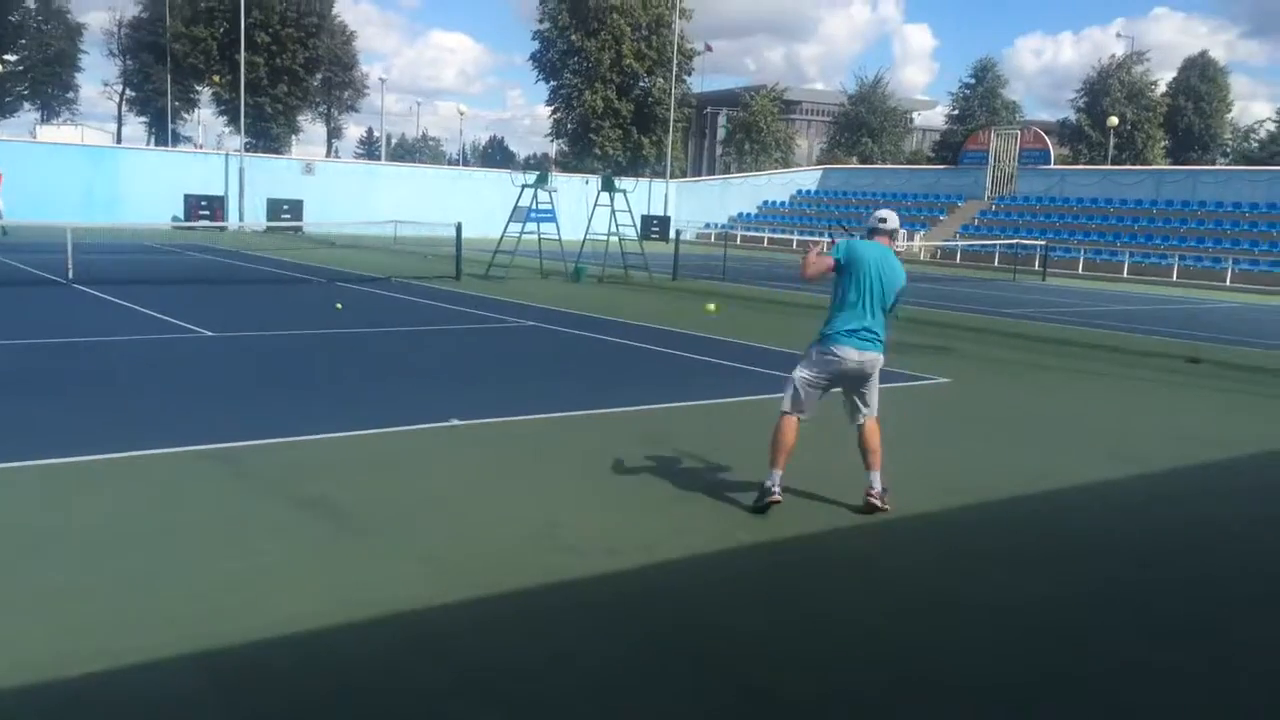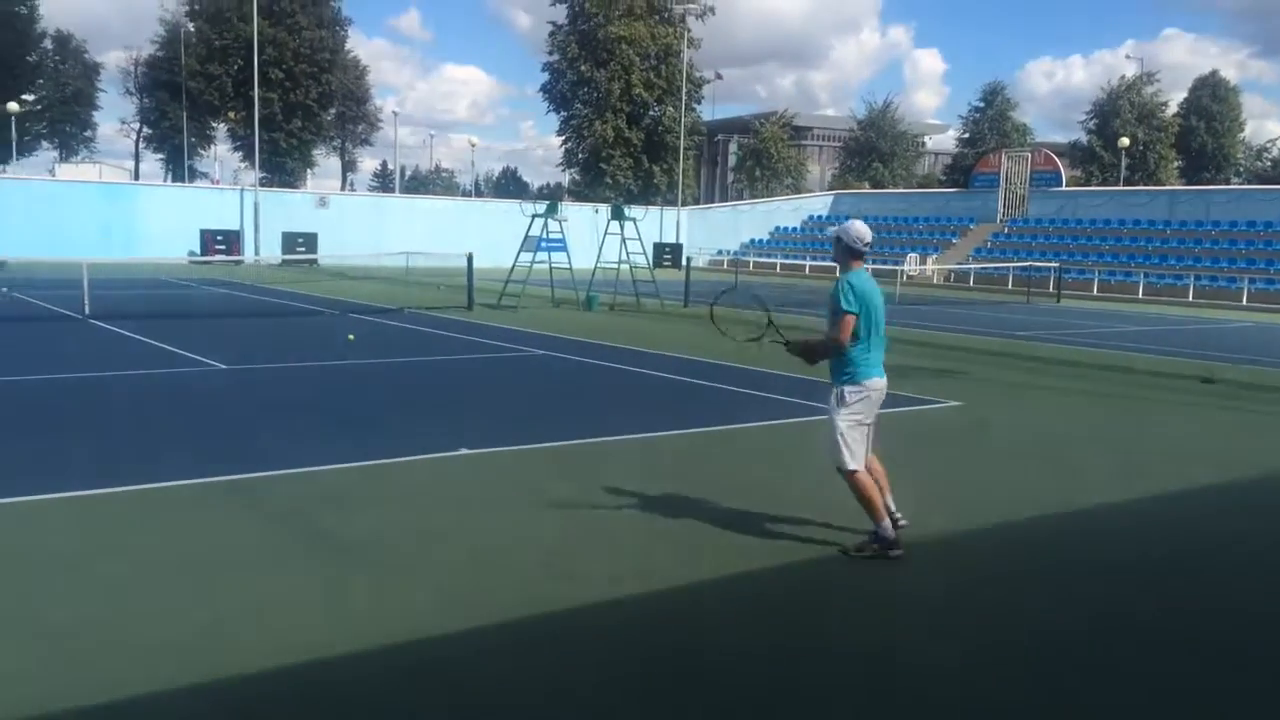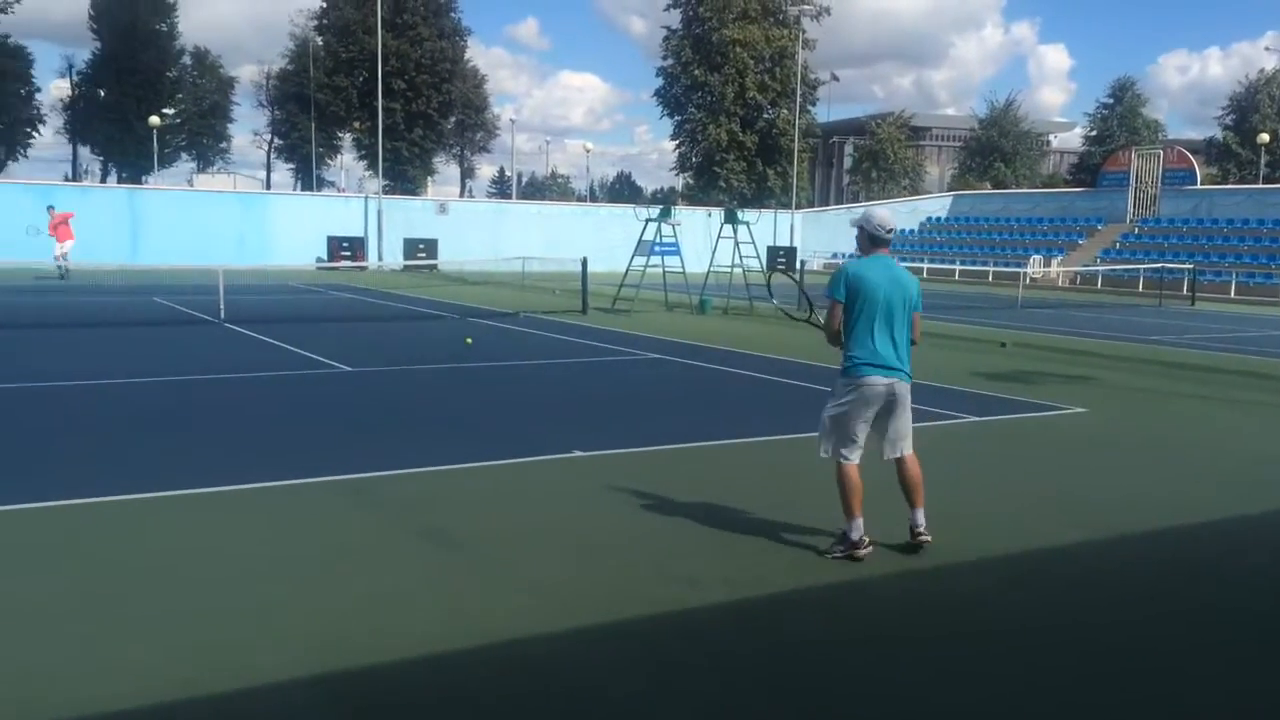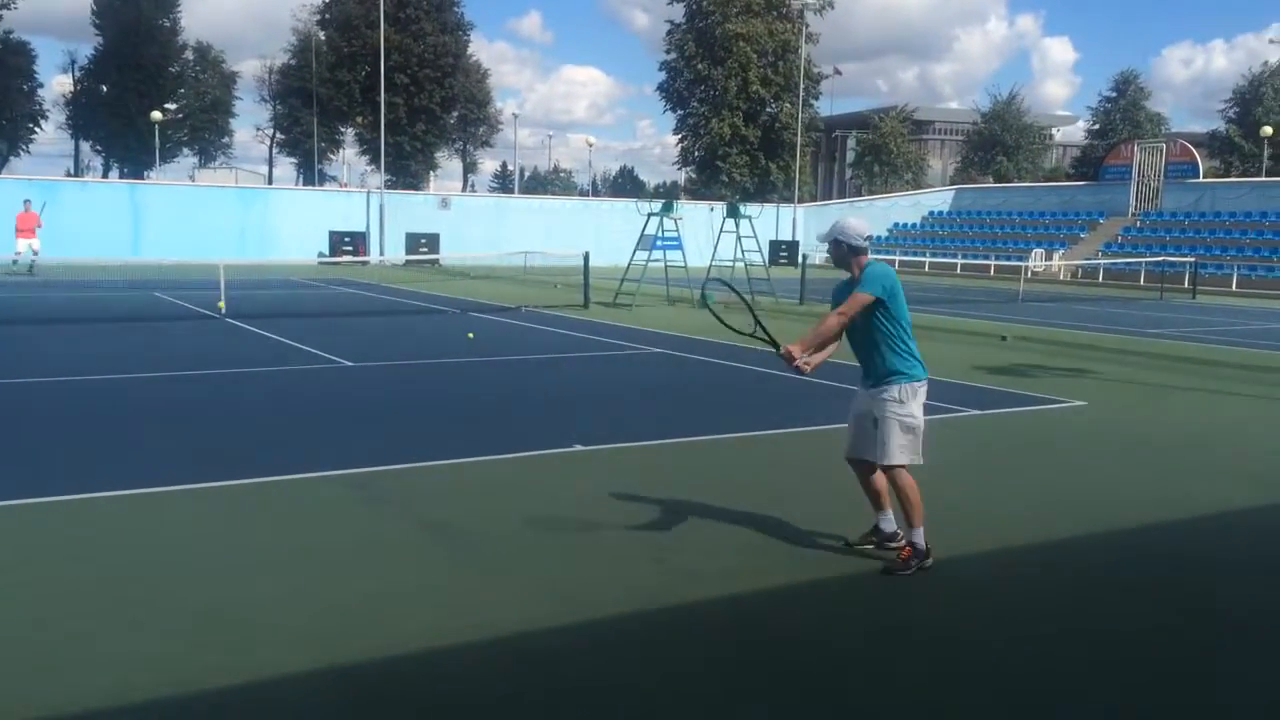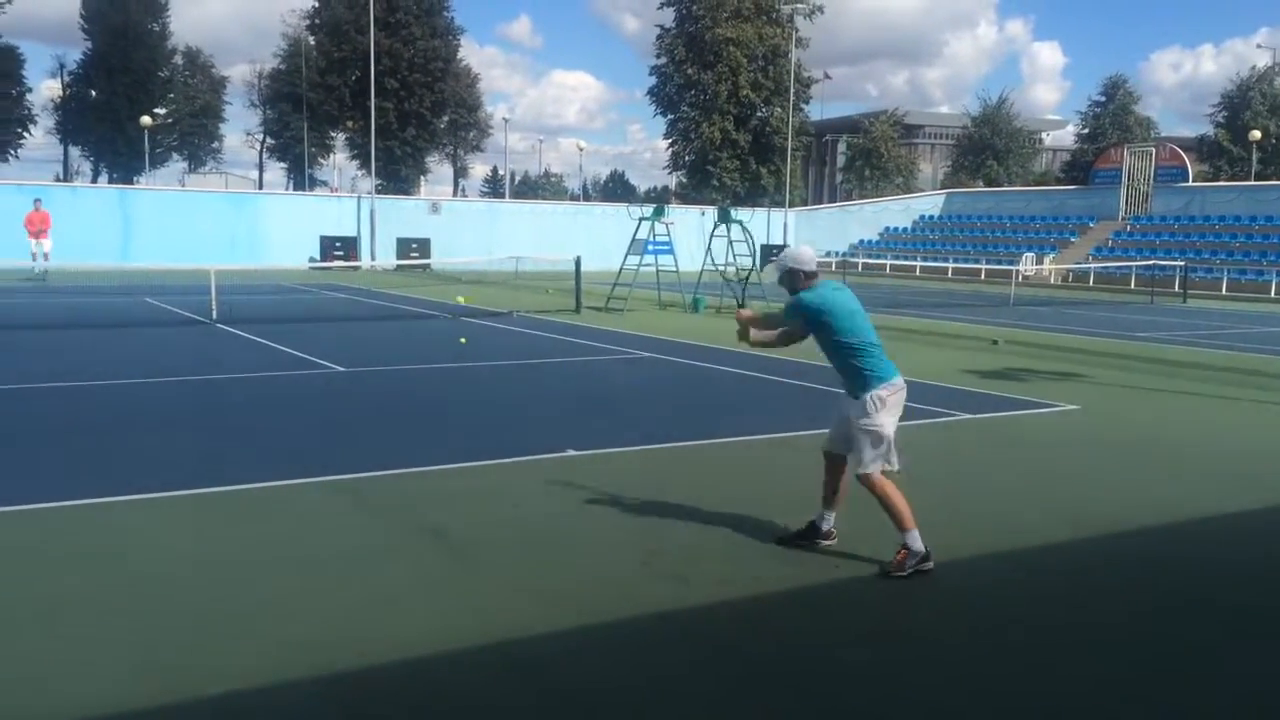
dt=0.7s
person 1, frame 1
left shoulder: (851, 246)
right shoulder: (899, 272)
left elbow: (810, 273)
left wrist: (809, 257)
left hip: (832, 348)
right hip: (871, 355)
left knee: (790, 413)
right knee: (867, 420)
left ankle: (772, 486)
right ankle: (875, 490)
person 1, frame 2
left shoulder: (848, 283)
right shoulder: (868, 282)
left elbow: (841, 339)
left wrist: (808, 346)
right wrist: (818, 350)
left hip: (854, 385)
right hip: (873, 379)
left knee: (848, 466)
right knee: (862, 455)
left ankle: (886, 537)
right ankle: (891, 514)
person 1, frame 3
left shoulder: (848, 271)
right shoulder: (909, 279)
left elbow: (834, 327)
right elbow: (914, 337)
left wrist: (838, 340)
left hip: (861, 376)
right hip: (899, 377)
left knee: (846, 456)
right knee: (903, 452)
left ankle: (856, 536)
right ankle: (918, 525)
person 1, frame 4
left shoulder: (879, 273)
right shoulder: (844, 288)
left elbow: (841, 317)
right elbow: (835, 332)
left wrist: (799, 347)
right wrist: (811, 358)
left hip: (901, 384)
right hip: (873, 384)
left knee: (893, 465)
right knee: (858, 458)
left ankle: (919, 547)
right ankle: (887, 528)
person 1, frame 5
left shoulder: (809, 300)
right shoulder: (832, 290)
left elbow: (772, 322)
right elbow: (793, 334)
left wrist: (747, 319)
right wrist: (756, 337)
left hip: (880, 390)
right hip: (866, 388)
left knee: (871, 474)
right knee: (834, 455)
left ankle: (916, 549)
right ankle: (823, 526)
